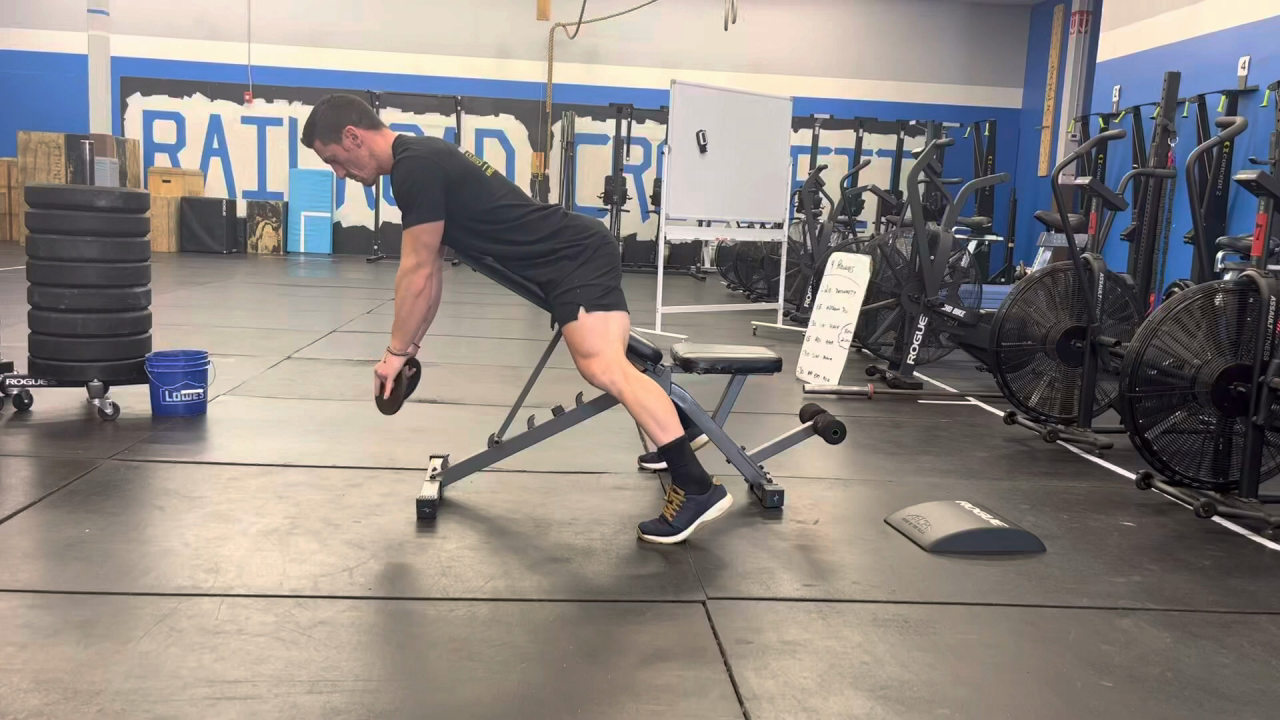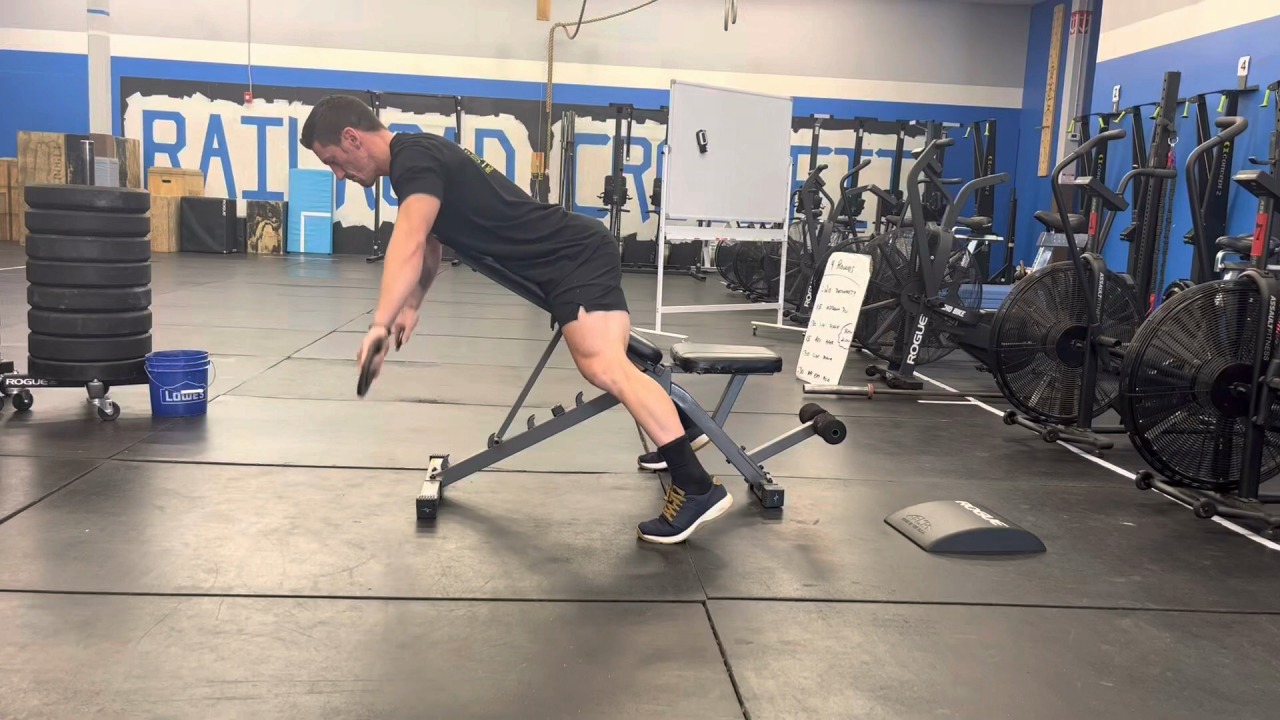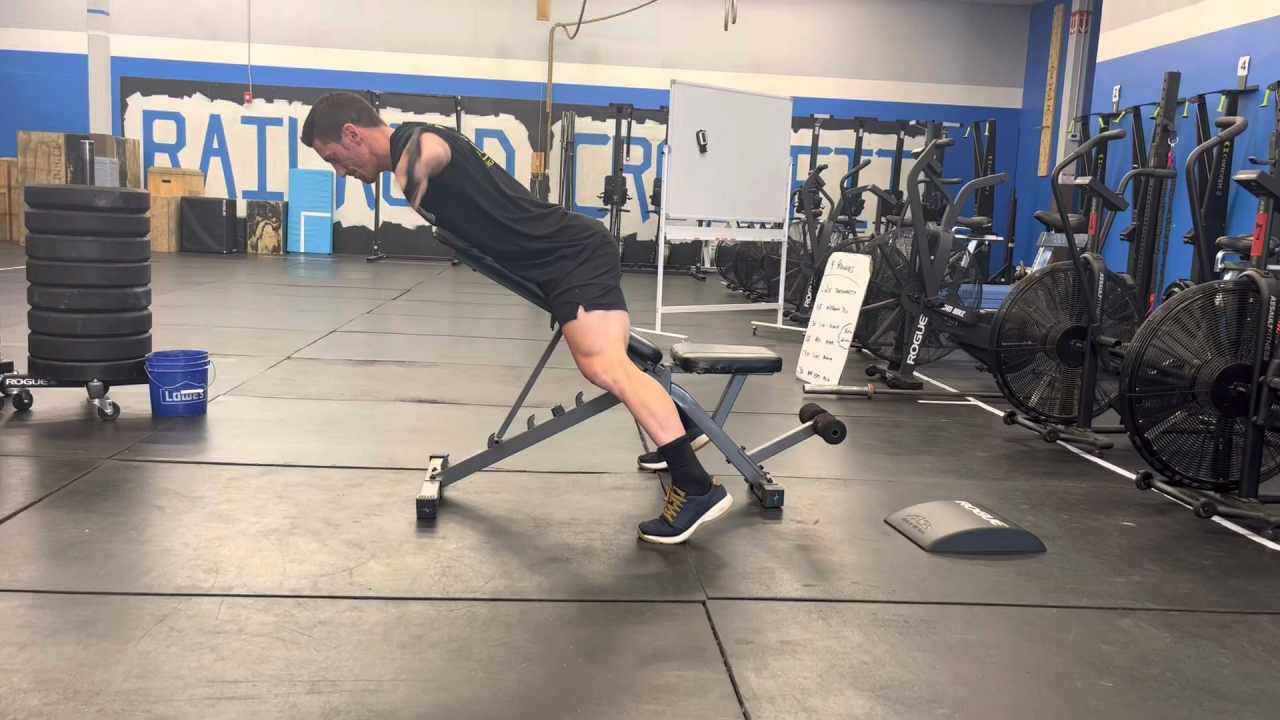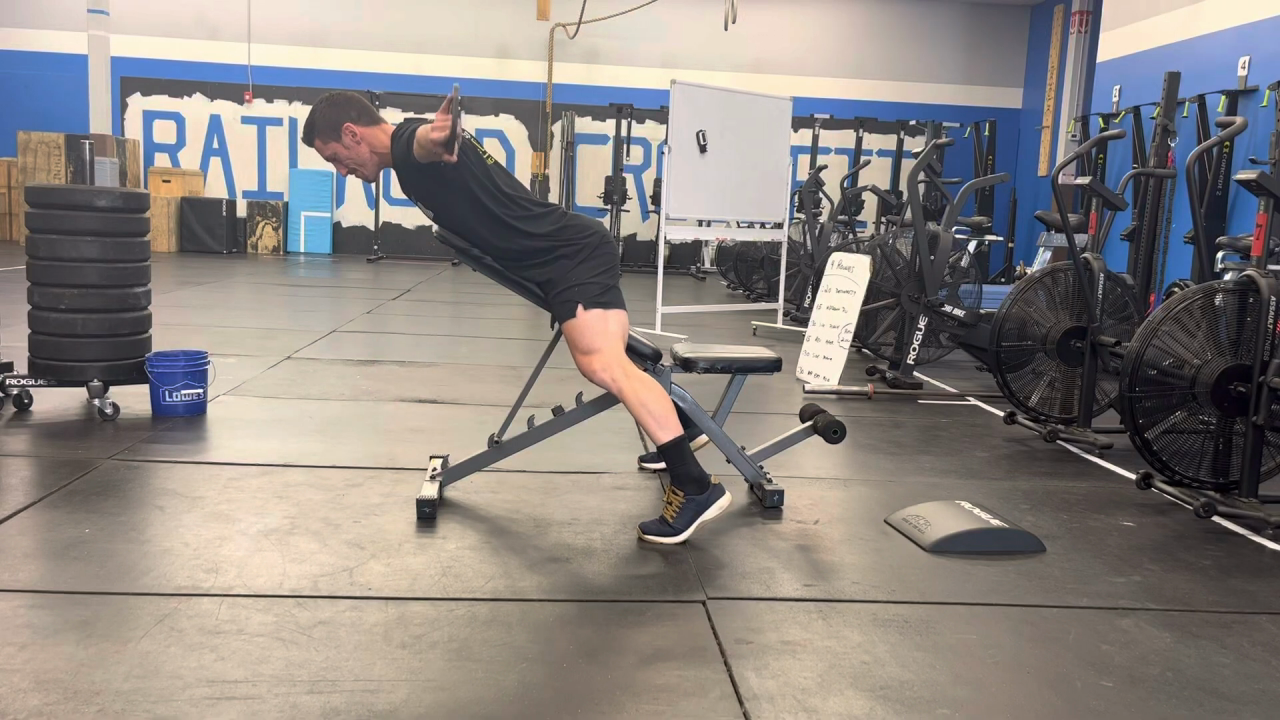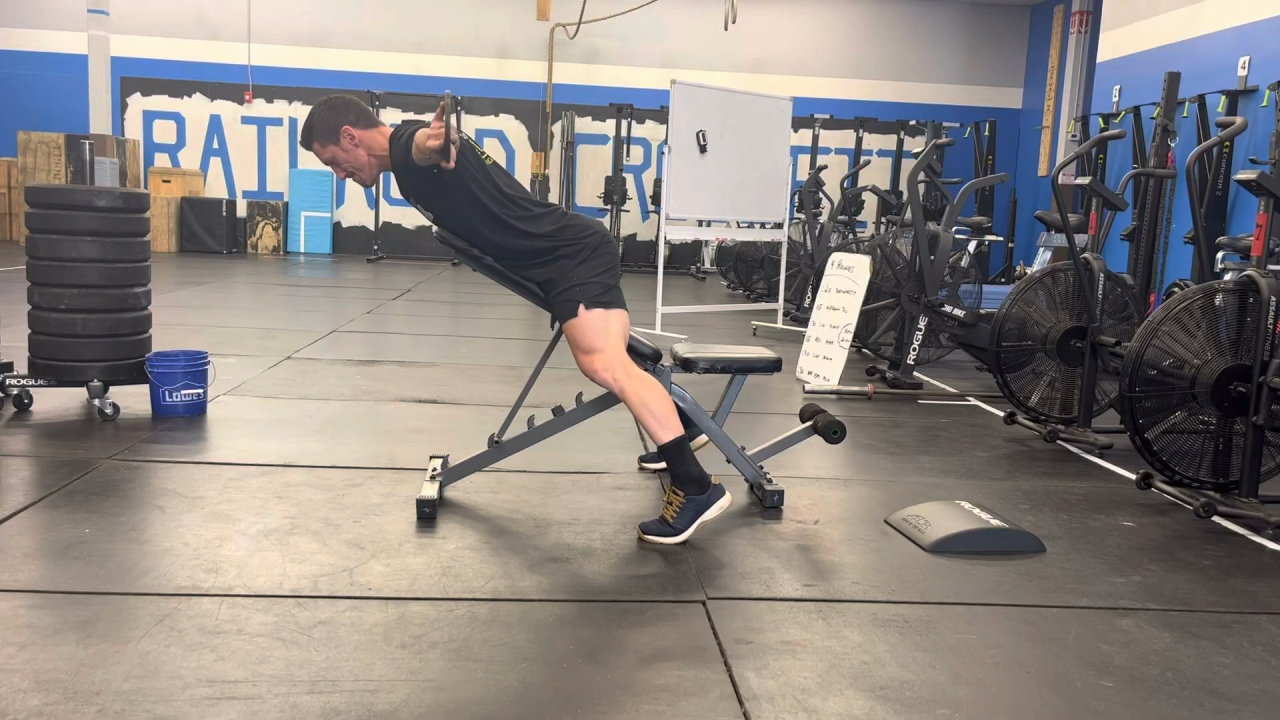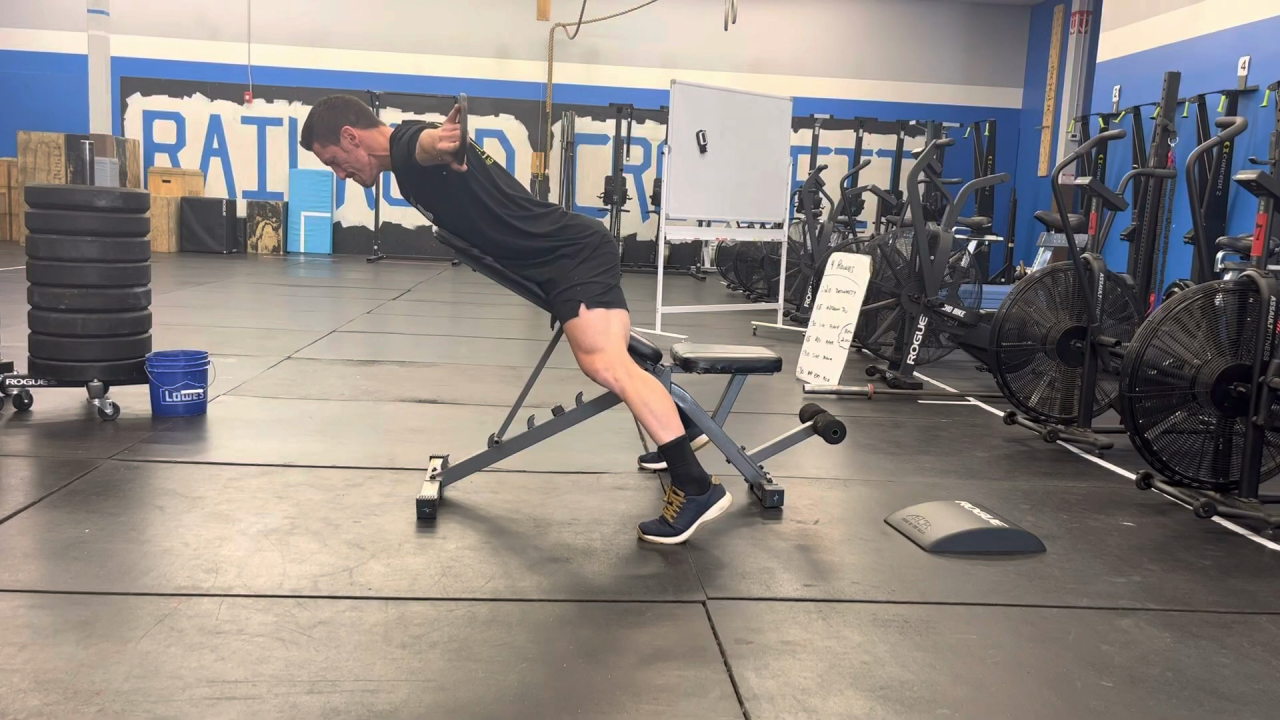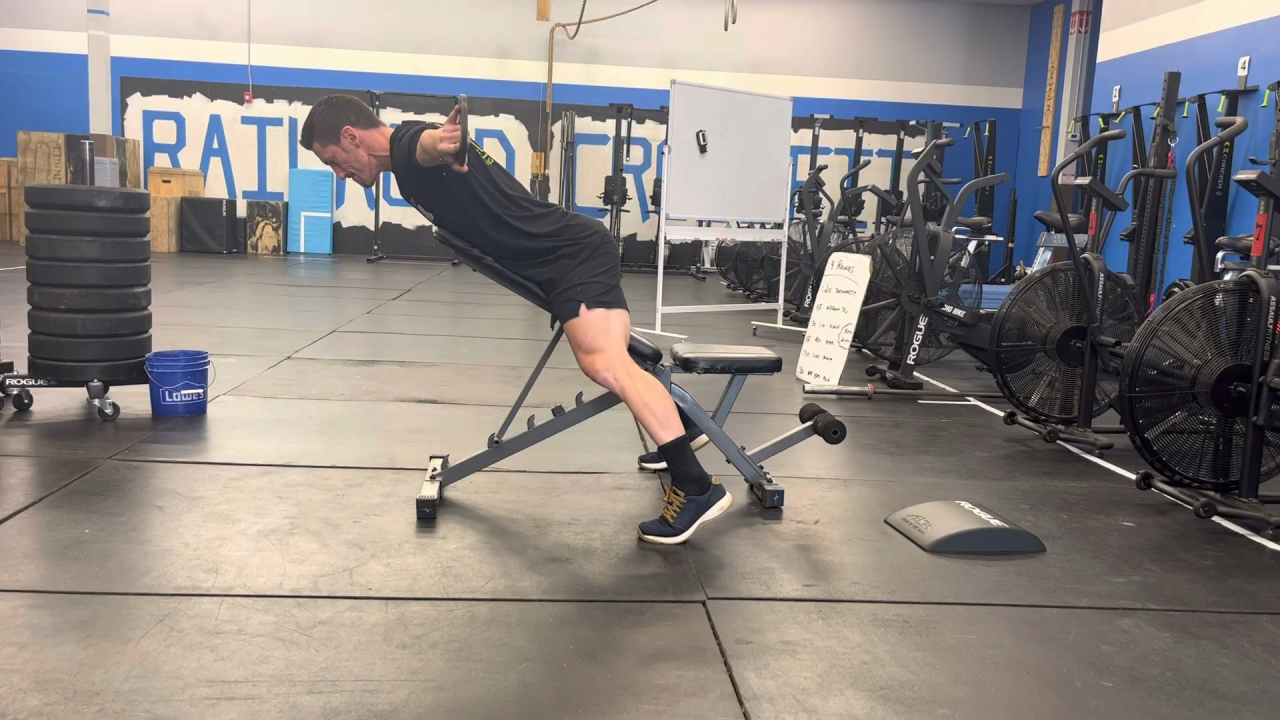
dt=0.3s
person 1, frame 1
left shoulder: (415, 167)
right shoulder: (420, 159)
left elbow: (416, 273)
right elbow: (430, 267)
left wrist: (397, 350)
right wrist: (413, 342)
left hip: (576, 256)
right hip: (574, 252)
left knee: (602, 367)
right knee: (607, 358)
left ankle: (696, 486)
right ankle: (680, 424)
person 1, frame 2
left shoulder: (412, 157)
right shoulder: (418, 155)
left elbow: (408, 246)
right elbow: (429, 246)
left wrist: (381, 324)
right wrist: (412, 305)
left hip: (575, 256)
right hip: (571, 253)
left knee: (602, 366)
right knee: (608, 359)
left ankle: (696, 486)
right ankle: (681, 427)
person 1, frame 3
left shoulder: (410, 140)
right shoulder: (410, 149)
left elbow: (432, 145)
left wrist: (417, 164)
left hip: (574, 255)
right hip: (569, 251)
left knee: (604, 366)
right knee: (609, 358)
left ankle: (696, 487)
right ankle: (681, 426)
person 1, frame 4
left shoulder: (411, 143)
right shoulder: (412, 154)
left elbow: (430, 139)
left wrist: (437, 136)
left hip: (572, 254)
right hip: (569, 251)
left knee: (602, 364)
right knee: (608, 358)
left ankle: (694, 486)
right ankle: (681, 427)
person 1, frame 5
left shoulder: (408, 143)
right shoulder: (409, 158)
left elbow: (427, 141)
left wrist: (436, 140)
left hip: (574, 253)
right hip: (568, 252)
left knee: (603, 364)
right knee: (608, 354)
left ankle: (695, 486)
right ankle: (681, 425)
person 1, frame 6
left shoulder: (410, 145)
right shoulder: (410, 158)
left elbow: (431, 143)
left wrist: (445, 139)
left hip: (574, 253)
right hip: (569, 252)
left knee: (604, 363)
right knee: (610, 355)
left ankle: (696, 486)
right ankle: (682, 426)
person 1, frame 7
left shoulder: (408, 144)
right shoulder: (409, 159)
left elbow: (431, 143)
left wrist: (445, 141)
left hip: (574, 254)
right hip: (568, 252)
left knee: (604, 363)
right knee: (608, 355)
left ankle: (696, 487)
right ankle: (682, 426)
